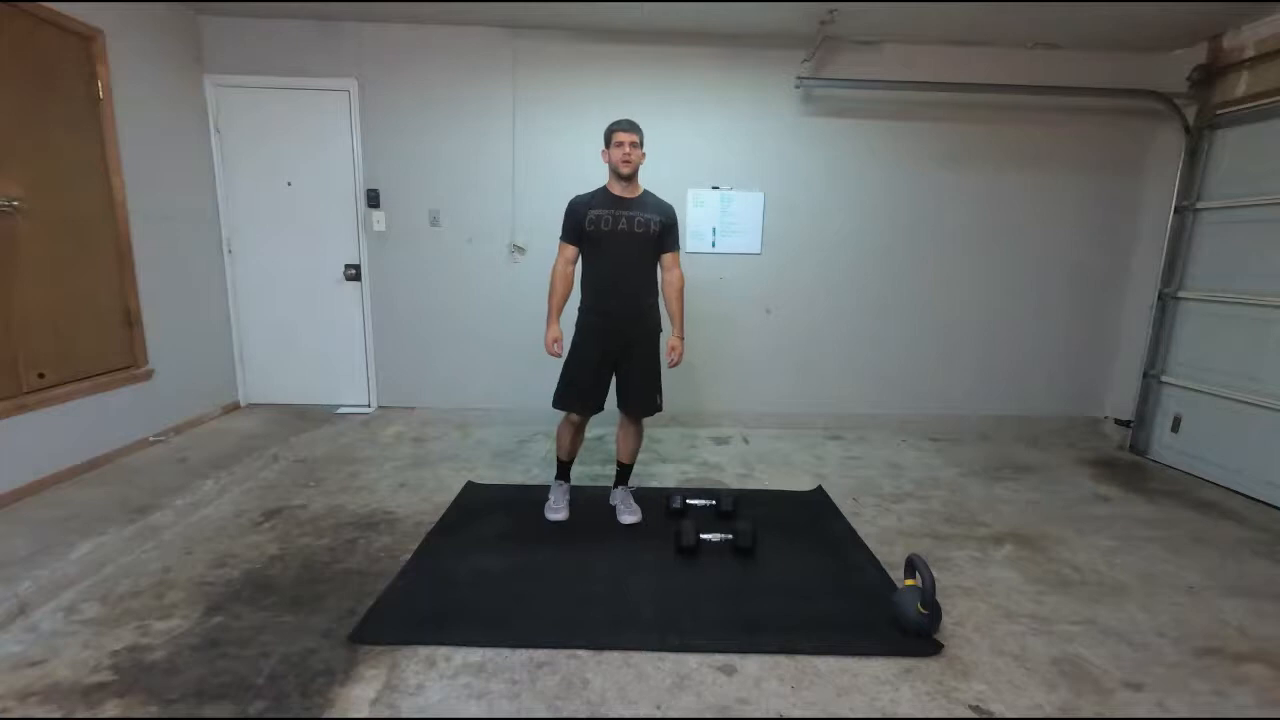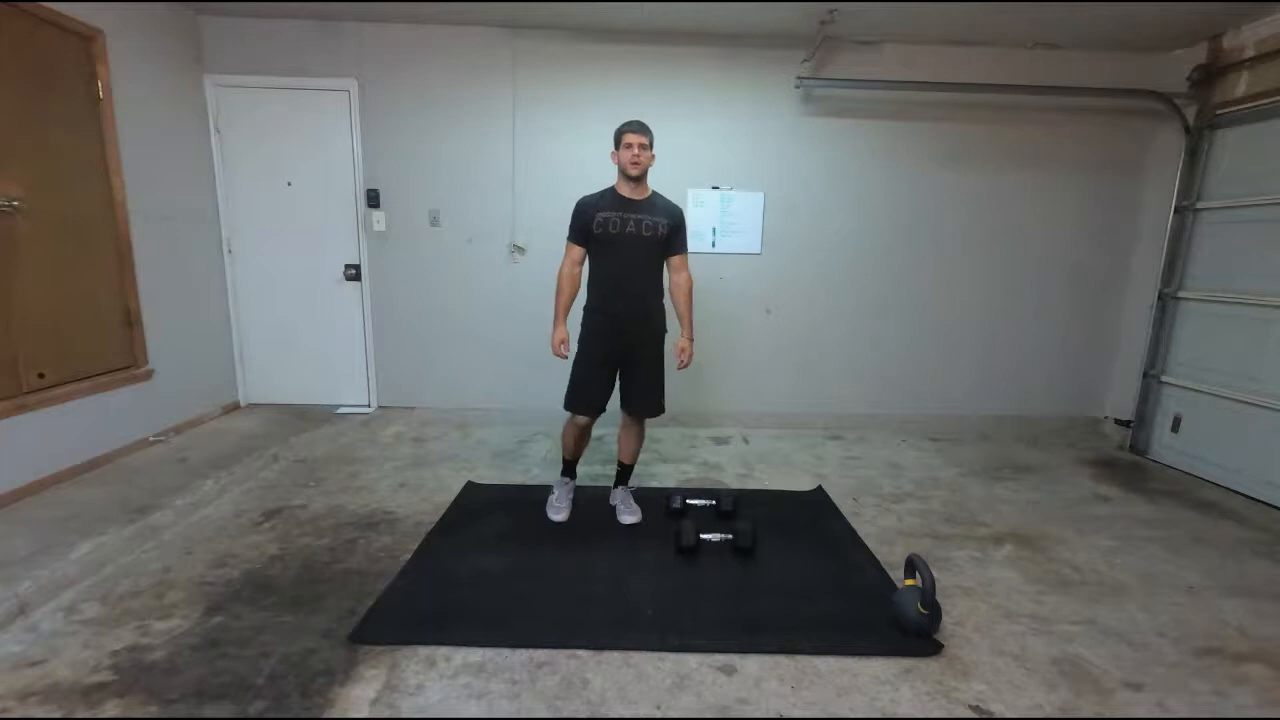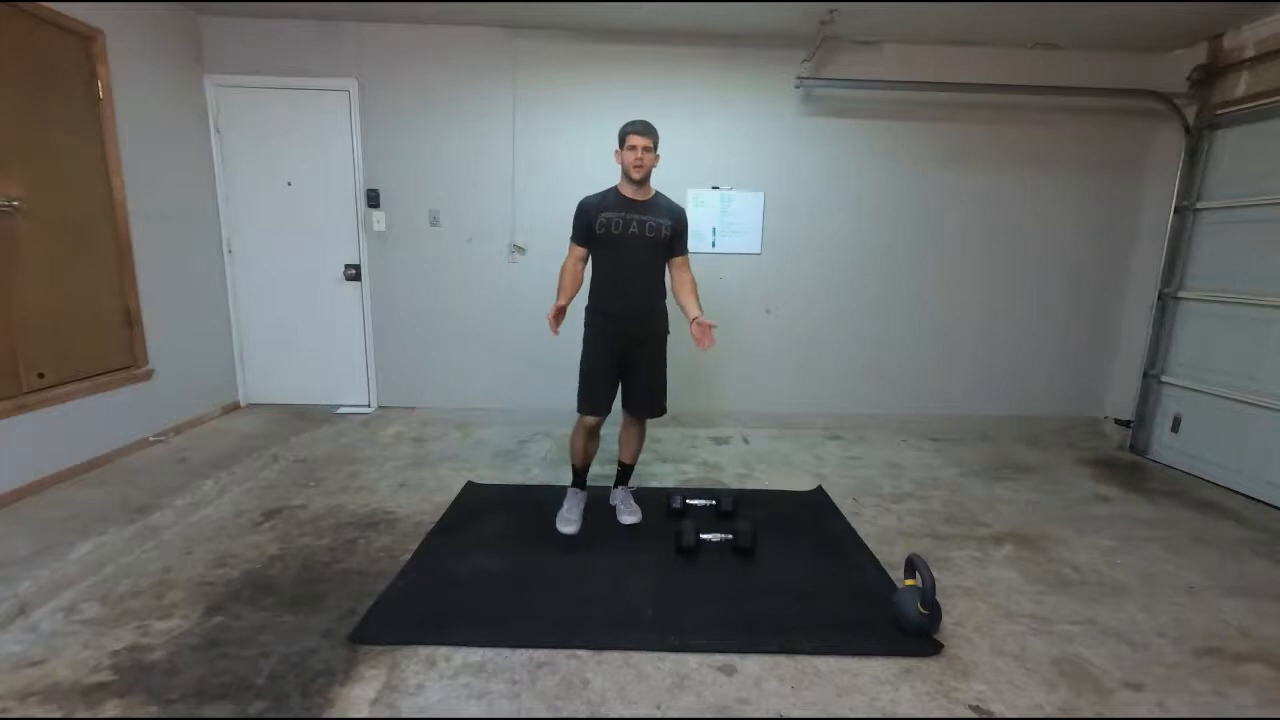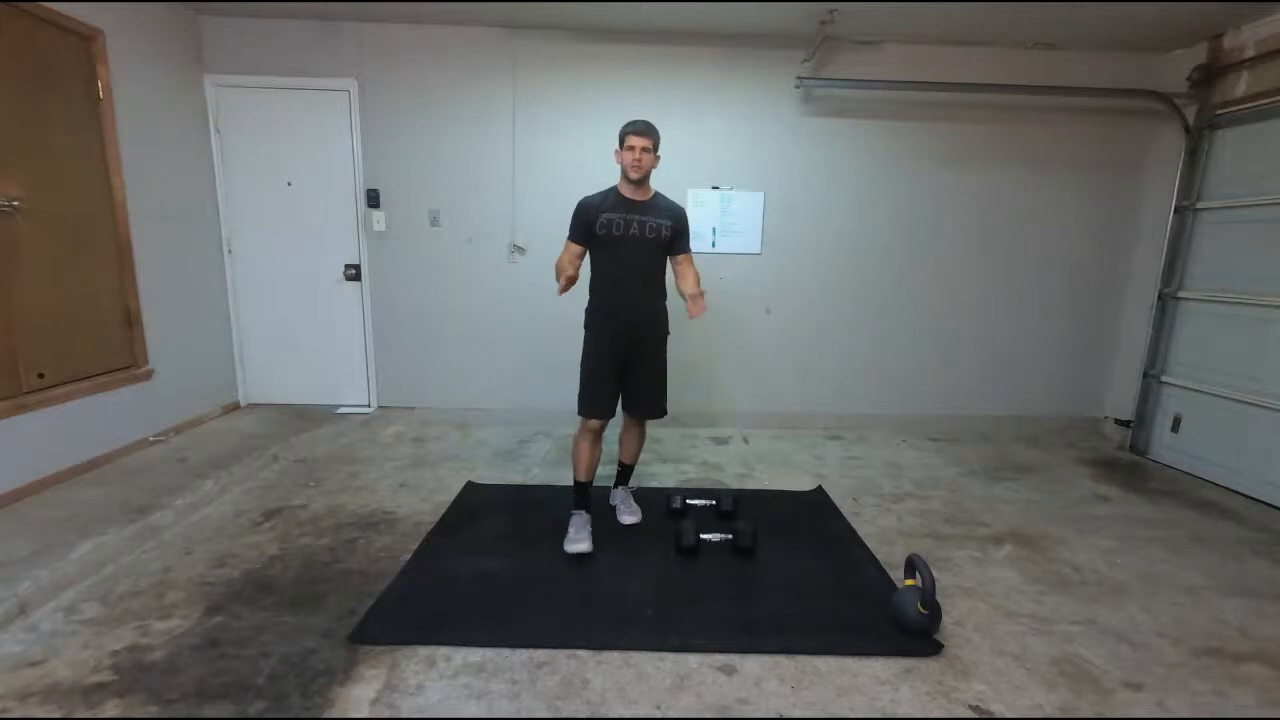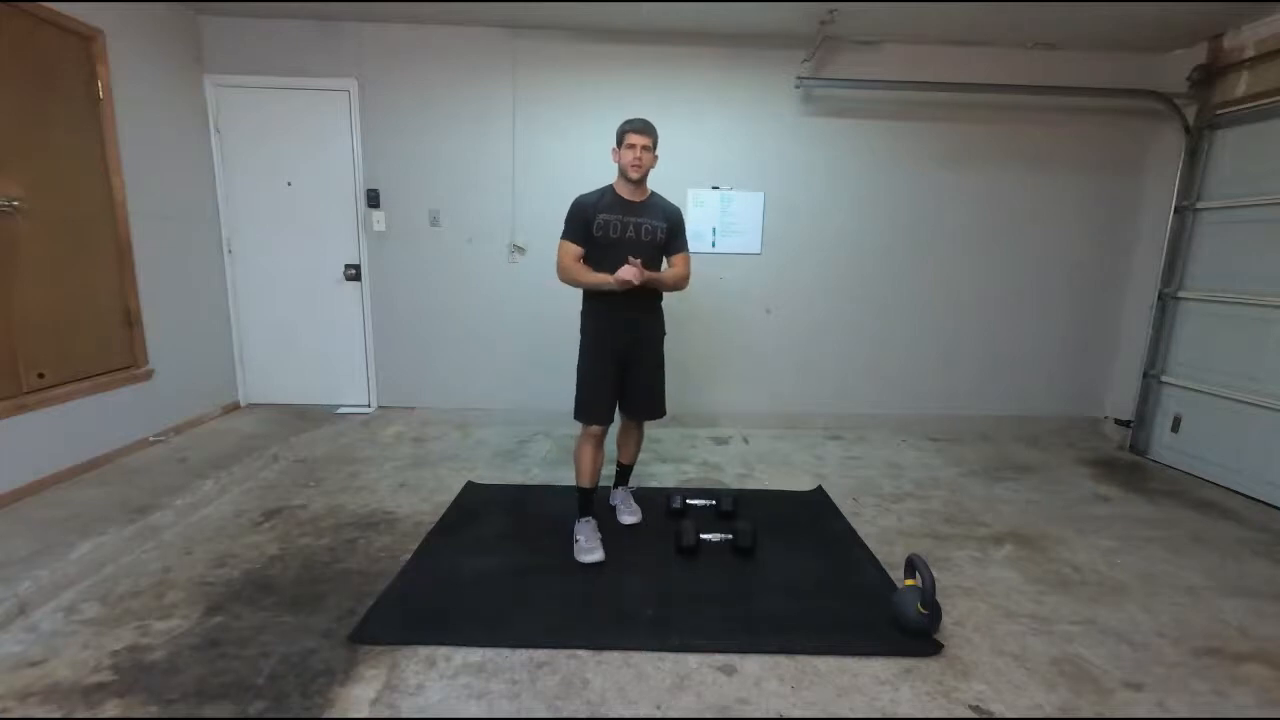
dt=0.2s
person 1, frame 1
left shoulder: (662, 212)
right shoulder: (582, 206)
left elbow: (671, 273)
right elbow: (565, 265)
left wrist: (677, 331)
right wrist: (552, 321)
left hip: (642, 331)
right hip: (593, 328)
left knee: (634, 414)
right knee: (576, 413)
left ankle: (621, 488)
right ankle: (561, 482)
person 1, frame 2
left shoulder: (669, 213)
right shoulder: (590, 207)
left elbow: (679, 275)
right elbow: (571, 266)
left wrist: (686, 331)
right wrist: (559, 322)
left hip: (647, 332)
right hip: (598, 329)
left knee: (636, 414)
right knee: (582, 416)
left ankle: (621, 488)
right ankle: (566, 479)
person 1, frame 3
left shoulder: (672, 213)
right shoulder: (592, 206)
left elbow: (680, 271)
right elbow: (575, 262)
left wrist: (694, 315)
right wrist: (563, 300)
left hip: (650, 332)
right hip: (602, 329)
left knee: (637, 415)
right knee: (590, 418)
left ankle: (621, 488)
right ankle: (576, 490)
person 1, frame 4
left shoulder: (672, 213)
right shoulder: (592, 206)
left elbow: (683, 267)
right elbow: (569, 257)
left wrist: (692, 292)
right wrist: (566, 275)
left hip: (650, 333)
right hip: (603, 330)
left knee: (637, 416)
right knee: (592, 421)
left ankle: (621, 489)
right ankle: (580, 511)
person 1, frame 5
left shoulder: (668, 213)
right shoulder: (587, 206)
left elbow: (680, 273)
right elbow: (566, 267)
left wrist: (648, 277)
right wrist: (612, 280)
left hip: (647, 333)
right hip: (600, 332)
left knee: (635, 417)
right knee: (593, 426)
left ankle: (621, 489)
right ankle: (585, 518)
